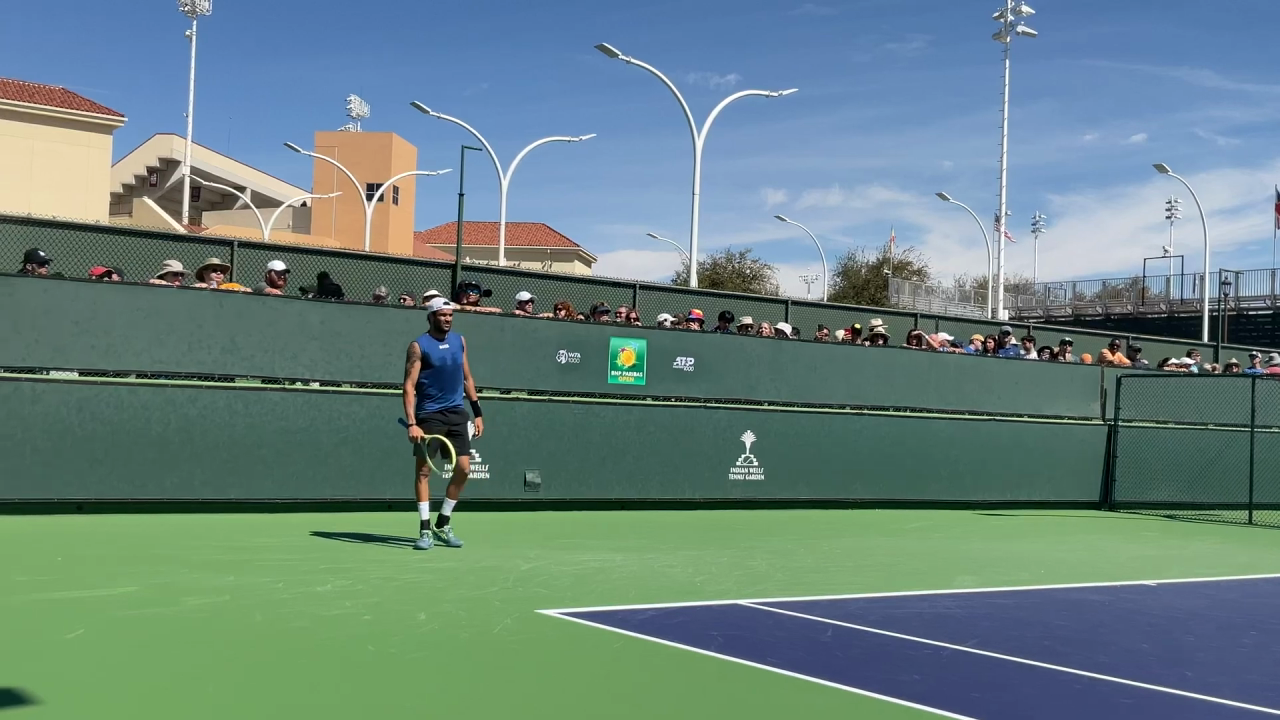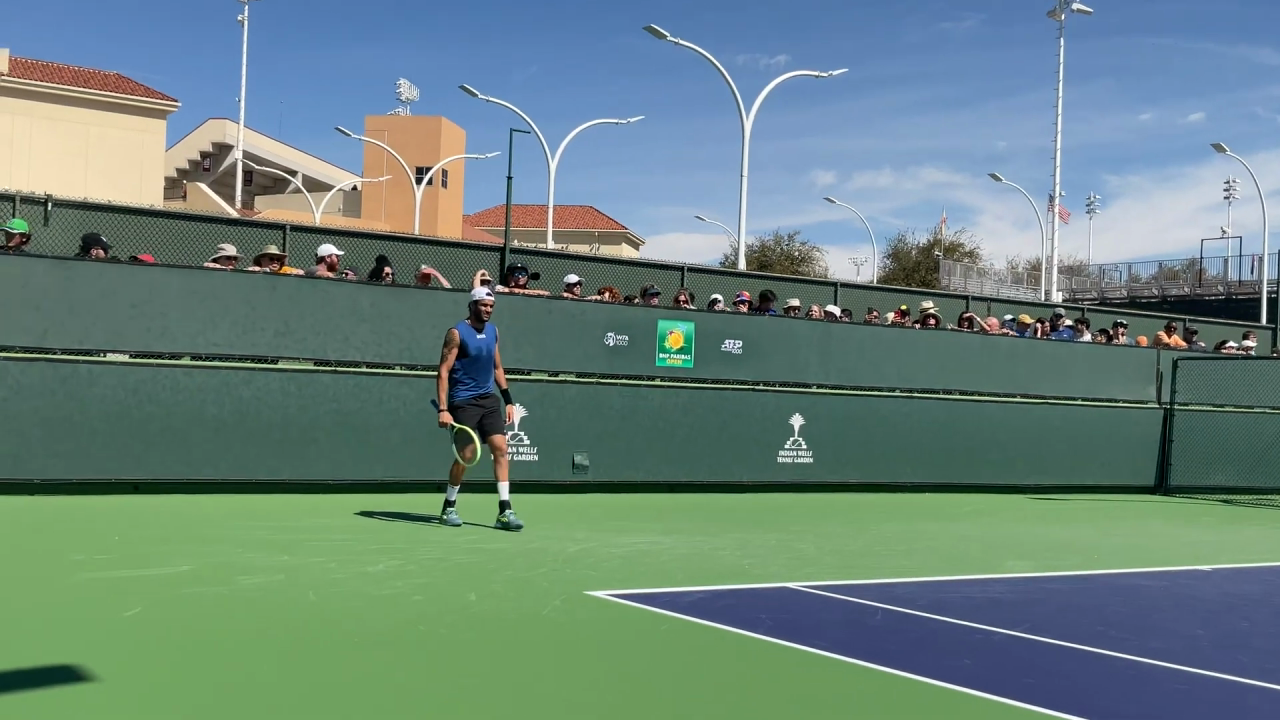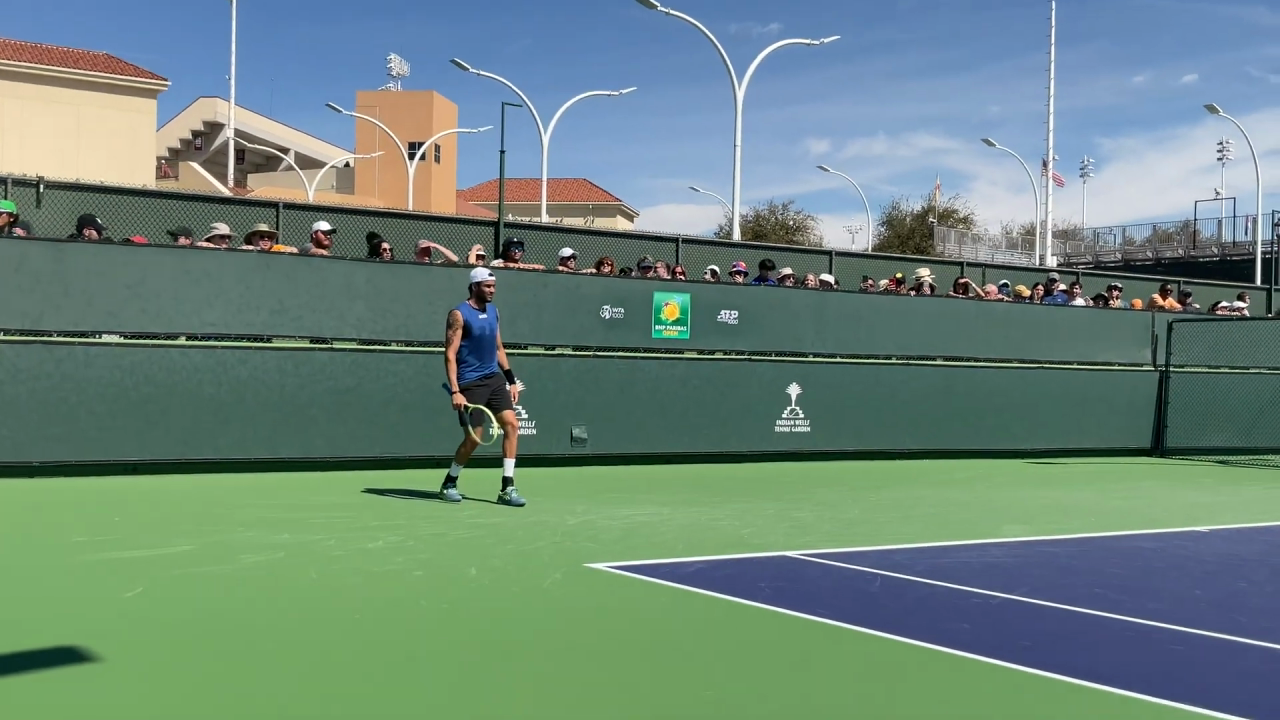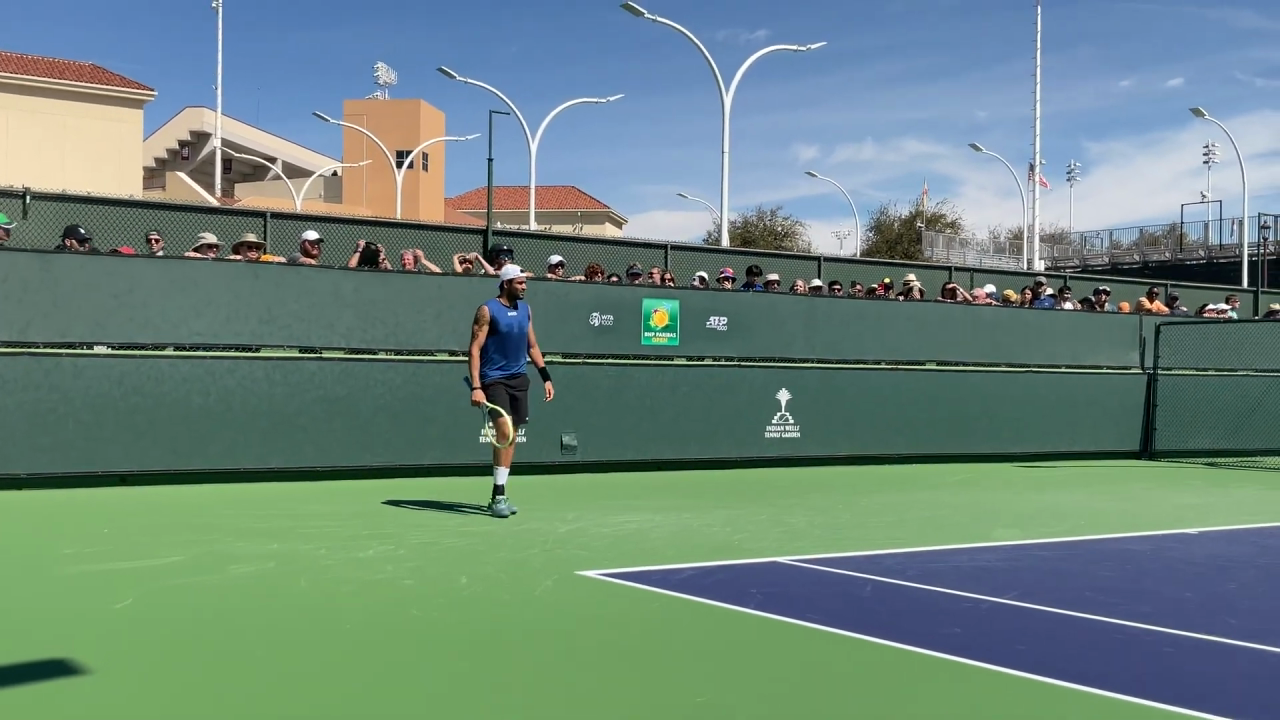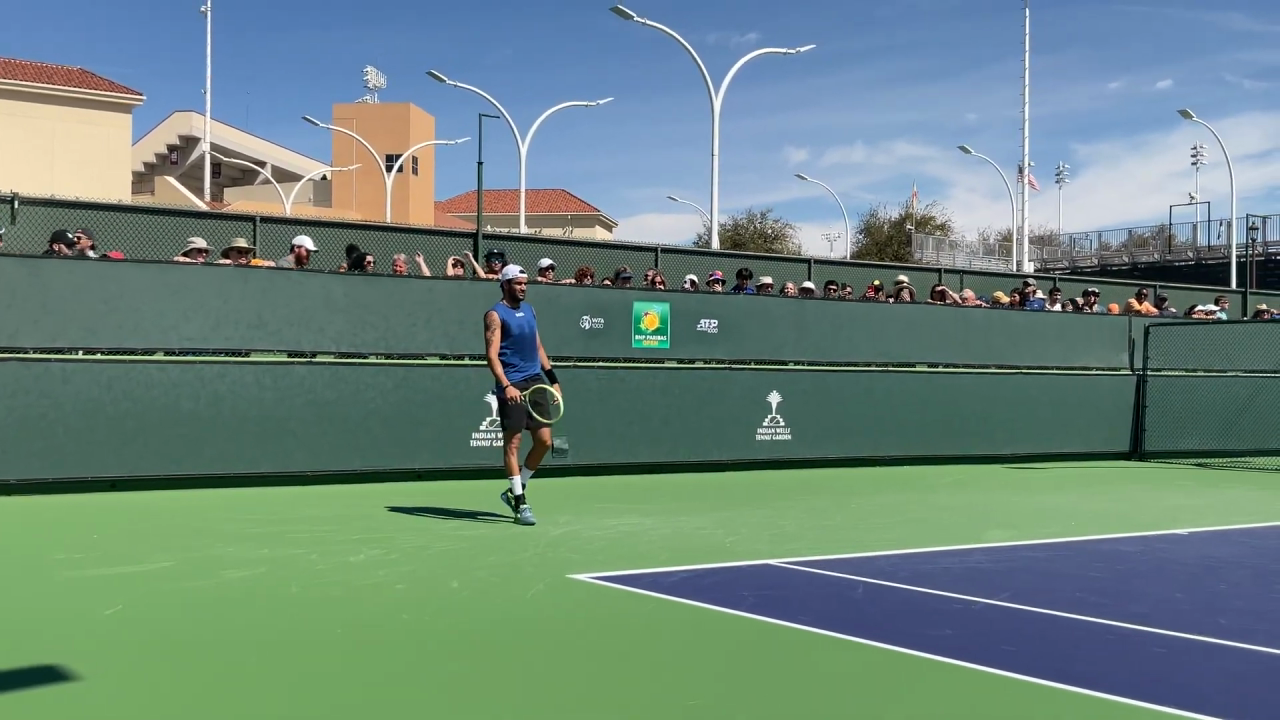
dt=1s
person 1, frame 1
left shoulder: (459, 341)
right shoulder: (419, 346)
left elbow: (467, 378)
right elbow: (409, 386)
left wrist: (477, 412)
right wrist: (411, 423)
left hip: (457, 414)
right hip: (429, 415)
left knee: (462, 469)
right knee: (424, 471)
left ankle: (442, 524)
right ankle: (426, 530)
person 1, frame 2
left shoulder: (493, 331)
right shoulder: (457, 333)
right elbow: (443, 372)
left wrist: (508, 400)
right wrist: (442, 408)
left hip: (489, 400)
right hip: (464, 401)
left knee: (501, 450)
right knee: (465, 456)
left ankle: (505, 512)
right ankle: (448, 508)
person 1, frame 3
left shoulder: (493, 311)
right shoulder: (459, 314)
right elbow: (450, 355)
left wrist: (511, 379)
right wrist: (455, 391)
left hip: (494, 379)
right hip: (470, 383)
left knee: (511, 425)
right knee: (473, 438)
left ankle: (507, 489)
right ankle: (449, 483)
person 1, frame 4
left shoulder: (525, 310)
right shoulder: (487, 310)
left elbow: (532, 346)
right elbow: (474, 349)
left wrist: (546, 378)
right wrist: (476, 387)
left hip: (519, 380)
right hip: (495, 380)
left knee: (510, 437)
right knee: (503, 433)
left ankle: (496, 496)
right ankle: (502, 495)
person 1, frame 5
left shoulder: (529, 310)
right shoulder: (495, 315)
right elbow: (492, 355)
left wrist: (553, 380)
right wrist: (506, 386)
left hip: (536, 382)
right hip: (513, 386)
left knee: (544, 441)
right knee: (513, 443)
left ankle: (515, 491)
right ankle: (521, 504)
